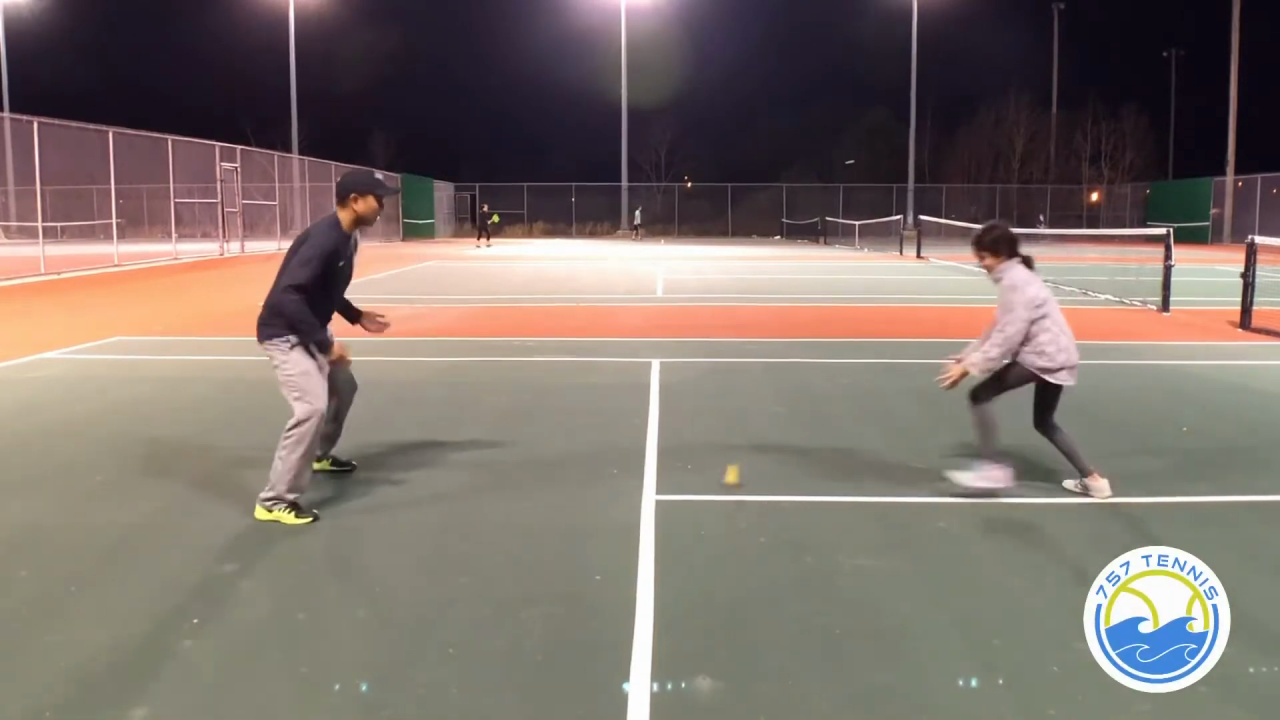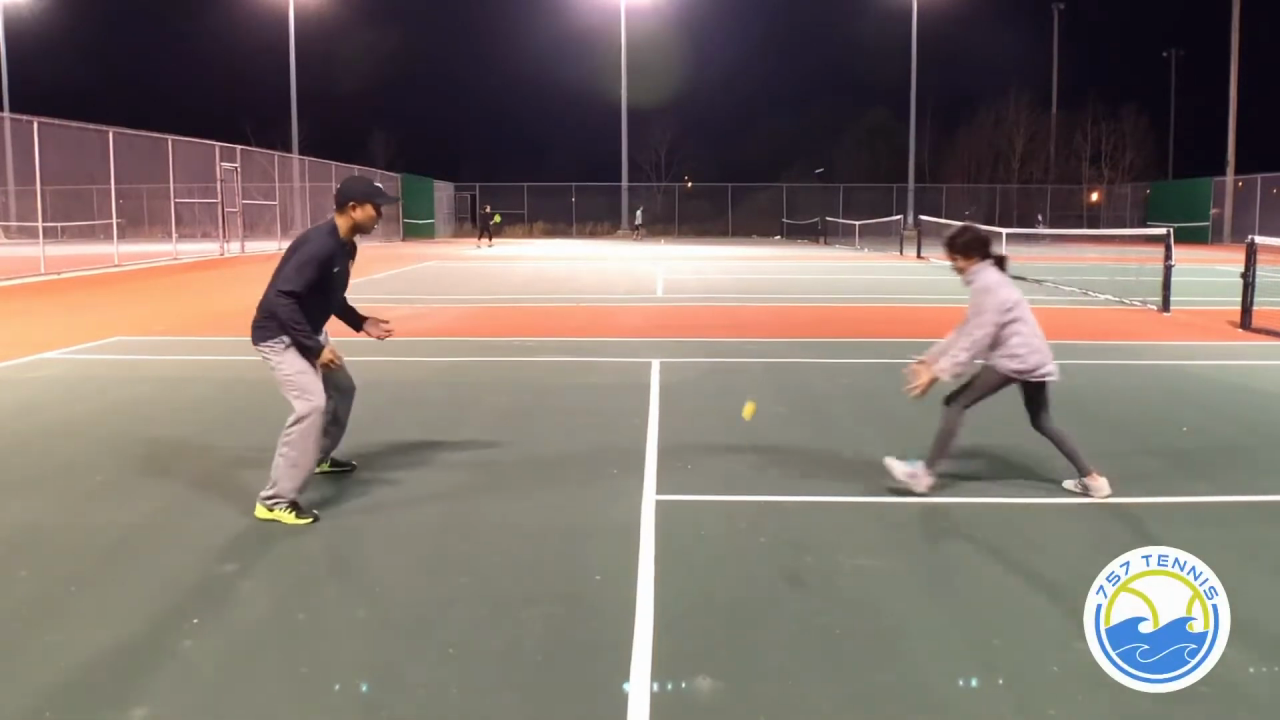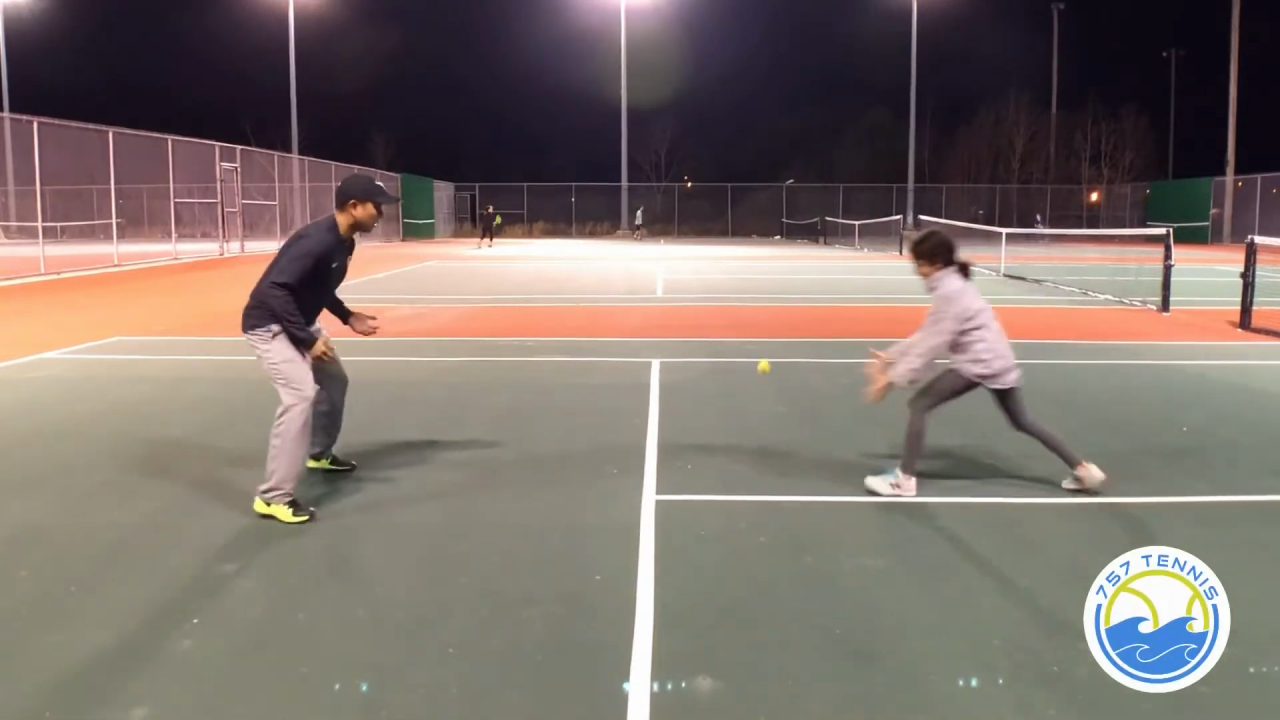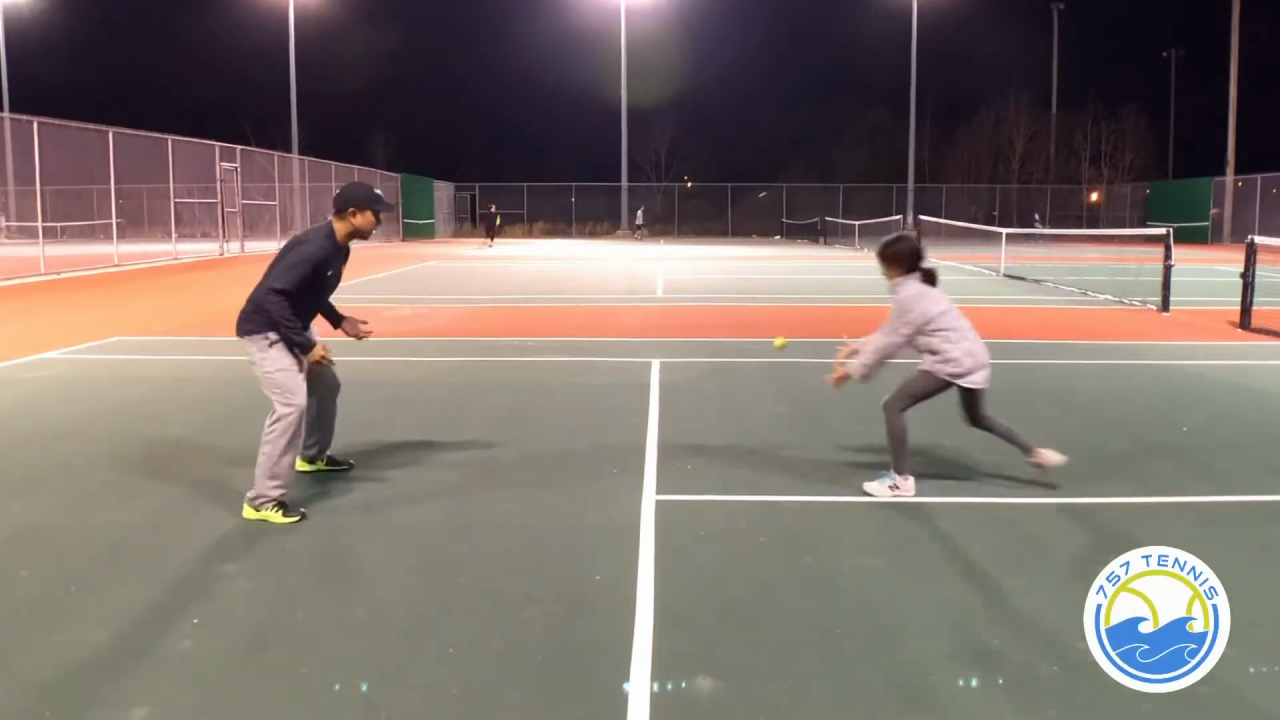
dt=0.1s
person 1, frame 1
left shoulder: (348, 239)
right shoulder: (325, 239)
right elbow: (288, 294)
left wrist: (358, 316)
right wrist: (326, 343)
left hip: (308, 330)
right hip: (285, 332)
left knee: (343, 387)
right knee: (312, 407)
left ankle: (320, 455)
right ankle: (275, 501)
person 1, frame 2
left shoulder: (347, 247)
right shoulder: (319, 245)
right elbow: (281, 298)
left wrist: (360, 323)
right wrist: (315, 348)
left hip: (307, 331)
right hip: (278, 333)
left knee: (342, 389)
right knee: (311, 404)
left ankle: (319, 456)
right ankle: (276, 500)
person 1, frame 3
left shoulder: (345, 242)
right shoulder: (317, 240)
right elbow: (276, 289)
left wrist: (348, 317)
right wrist: (308, 339)
left hip: (300, 323)
right hip: (269, 323)
left knee: (334, 382)
right knee: (301, 394)
left ankle: (317, 453)
right ankle: (275, 494)
person 1, frame 4
left shoulder: (340, 249)
right shoulder: (315, 247)
right elbow: (273, 294)
left wrist: (340, 321)
right wrist: (306, 345)
left hip: (290, 326)
right hip: (264, 329)
left knee: (326, 385)
right knee: (292, 402)
left ankle: (312, 454)
right ankle: (263, 499)
person 2, frame 1
left shoulder: (1014, 283)
right shoulder: (1018, 277)
left elbow: (1008, 336)
right elbow: (999, 330)
left wrist: (972, 366)
right wrist: (967, 356)
left hip: (1041, 356)
right hip: (1059, 356)
left knee: (978, 397)
right knee: (1044, 422)
left ankle: (991, 467)
right ankle: (1092, 479)
person 2, frame 2
left shoulder: (988, 287)
right shoulder: (990, 280)
left elbow: (977, 338)
right elbow: (966, 330)
left wrist: (939, 371)
right wrist: (931, 357)
left hip: (1017, 358)
right hip: (1033, 357)
left knee: (954, 404)
right knee: (1041, 422)
left ankle: (925, 473)
right ankle: (1092, 479)
person 2, frame 3
left shoulder: (948, 293)
right shoulder: (950, 287)
left elbow: (933, 343)
right elbow: (926, 335)
left wrist: (895, 377)
right wrist: (890, 358)
left hip: (978, 363)
right hip: (998, 361)
left knee: (918, 405)
right knee: (1021, 420)
left ankle: (905, 479)
right ankle: (1083, 470)
person 2, frame 4
left shoulder: (908, 298)
right shoulder: (918, 290)
left elbow: (888, 345)
right elbow: (890, 334)
left wrist: (852, 371)
right wrist: (856, 349)
left hip: (952, 362)
right hip: (968, 358)
left knee: (892, 407)
right knee: (978, 418)
left ankle: (901, 479)
right ankle: (1038, 454)
